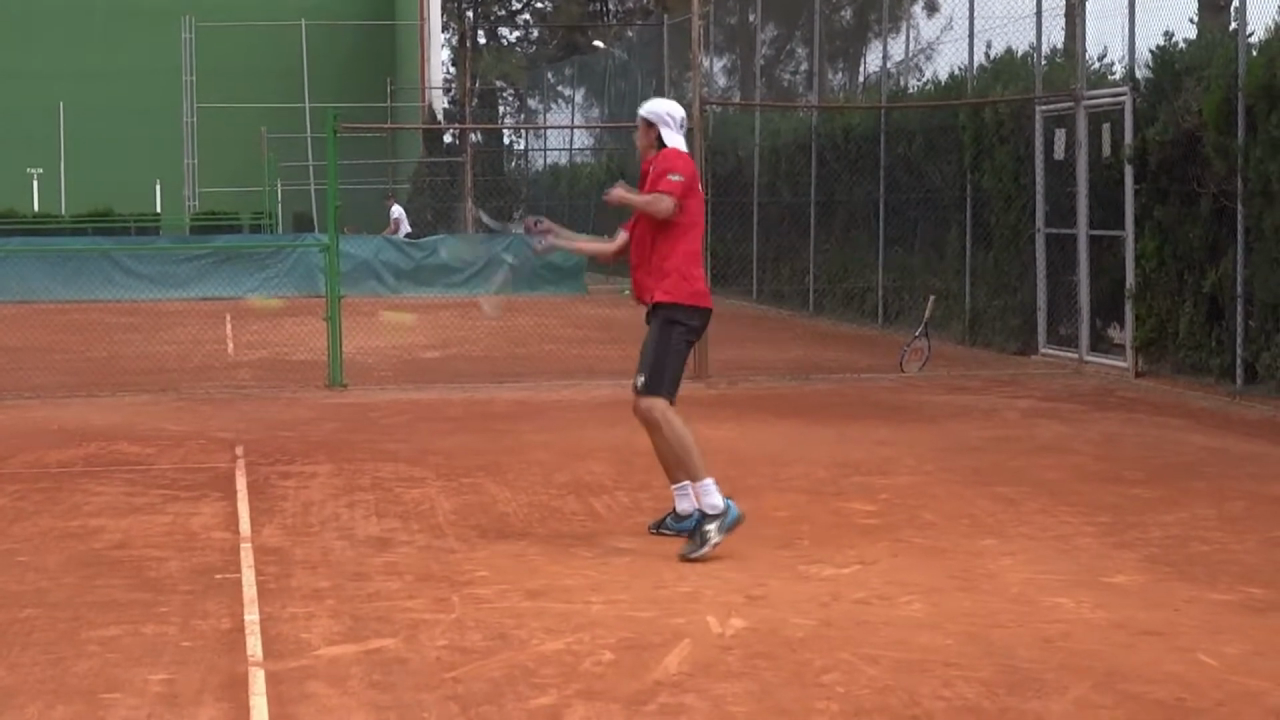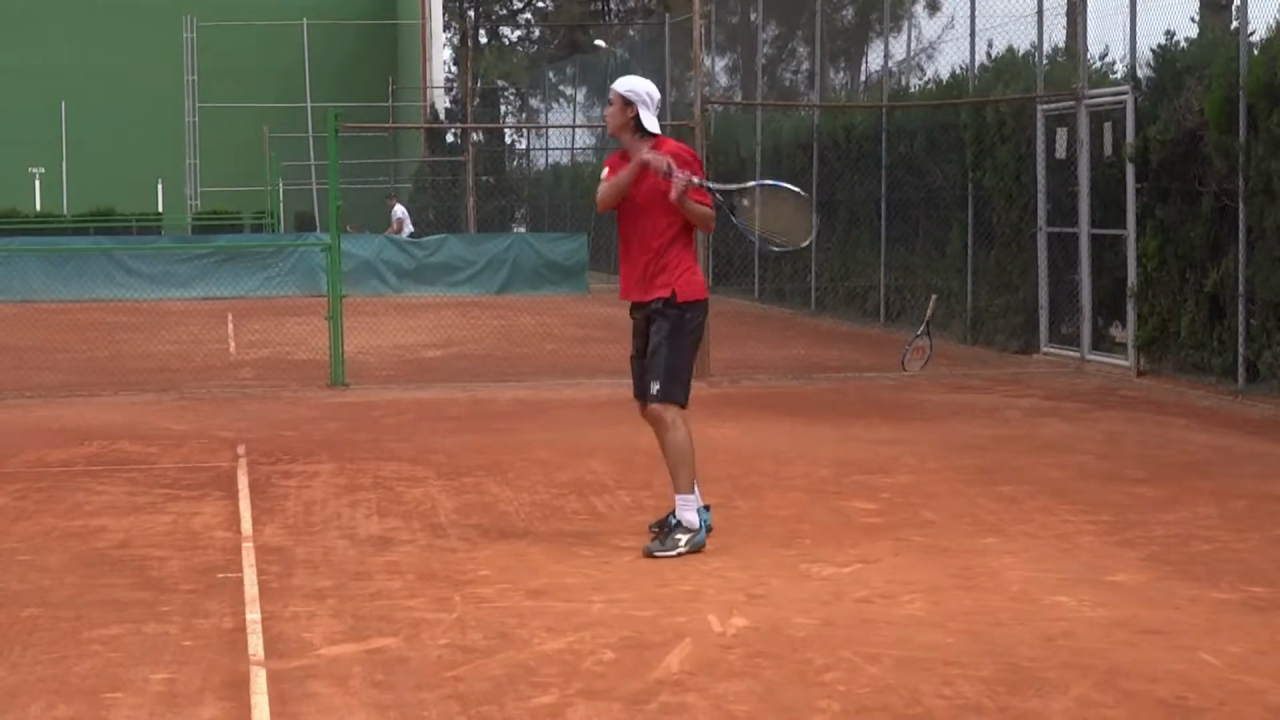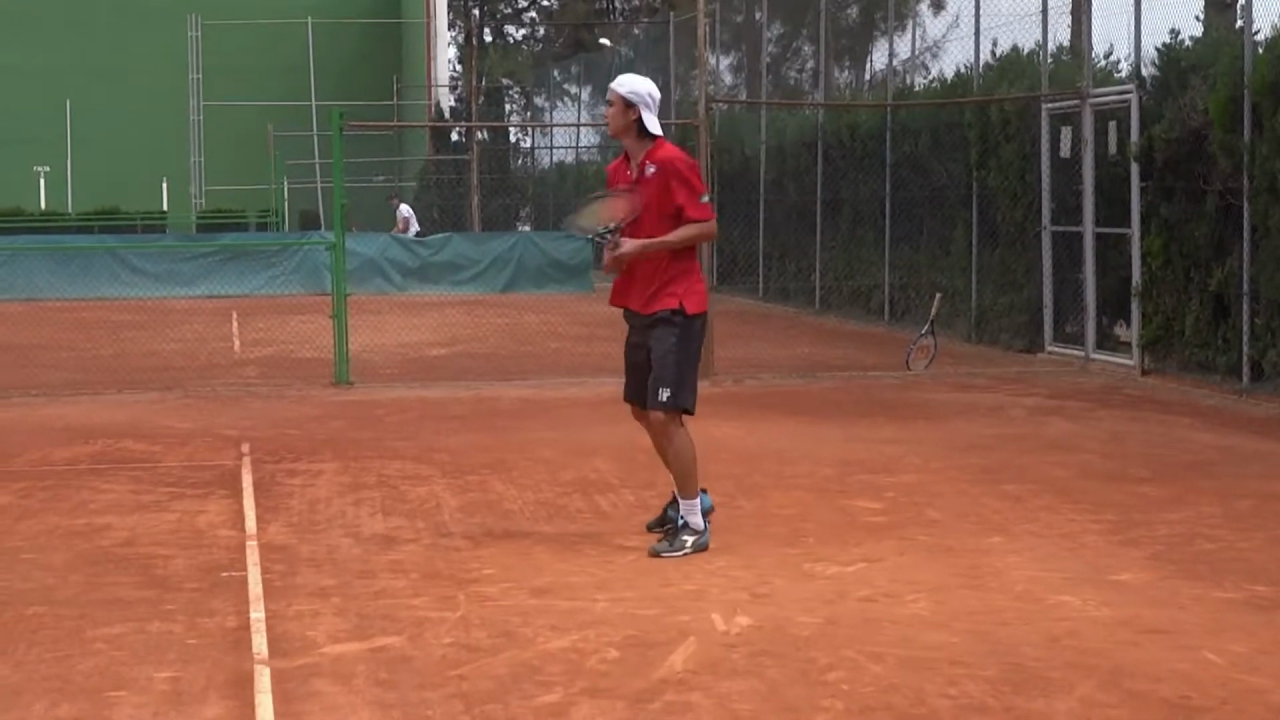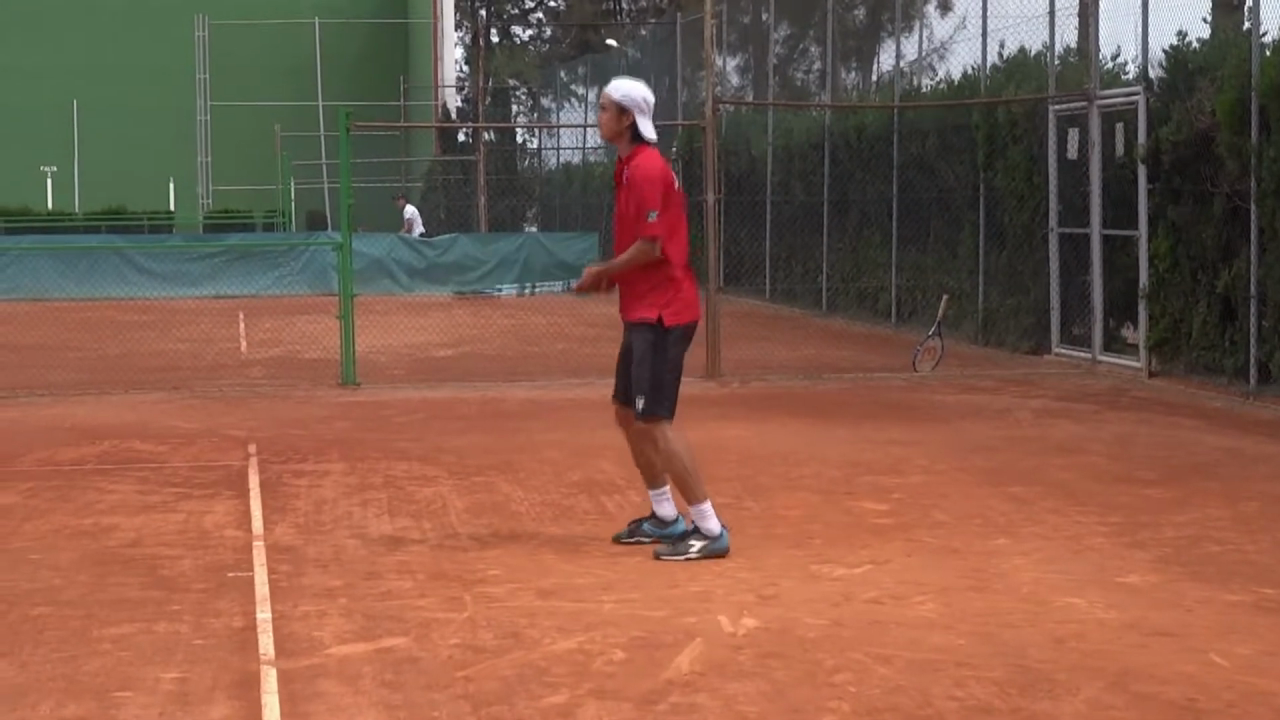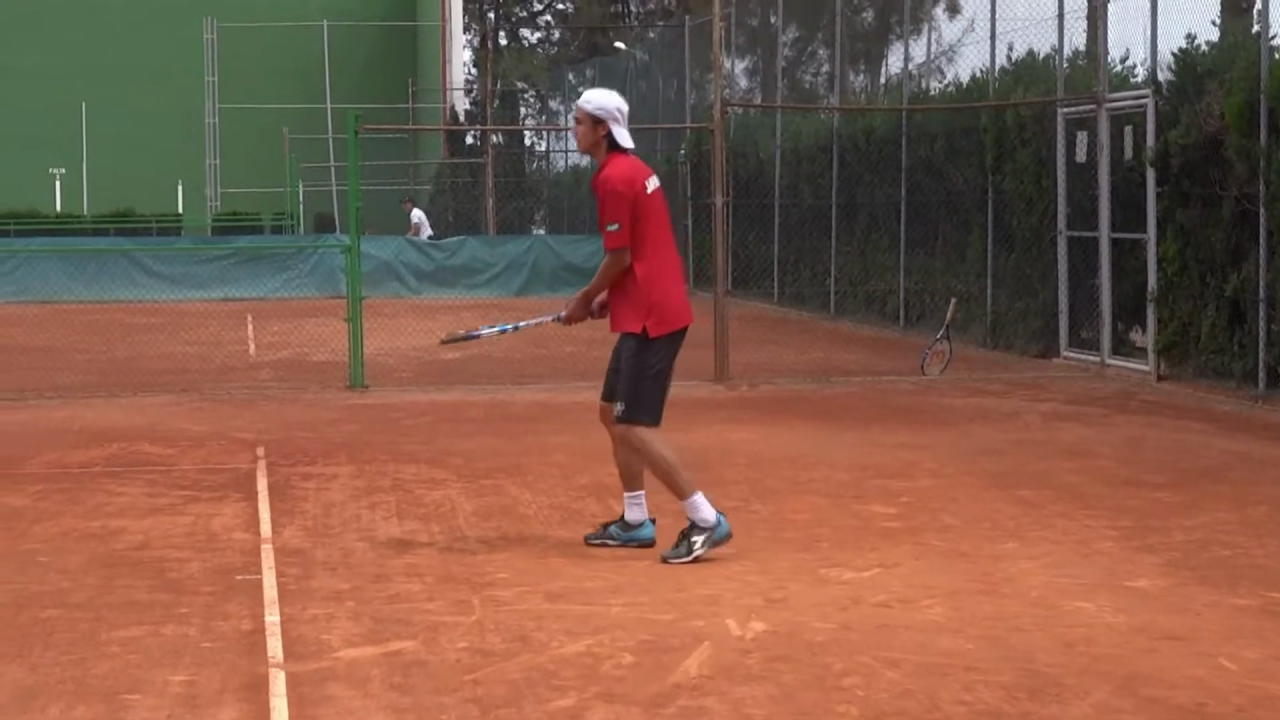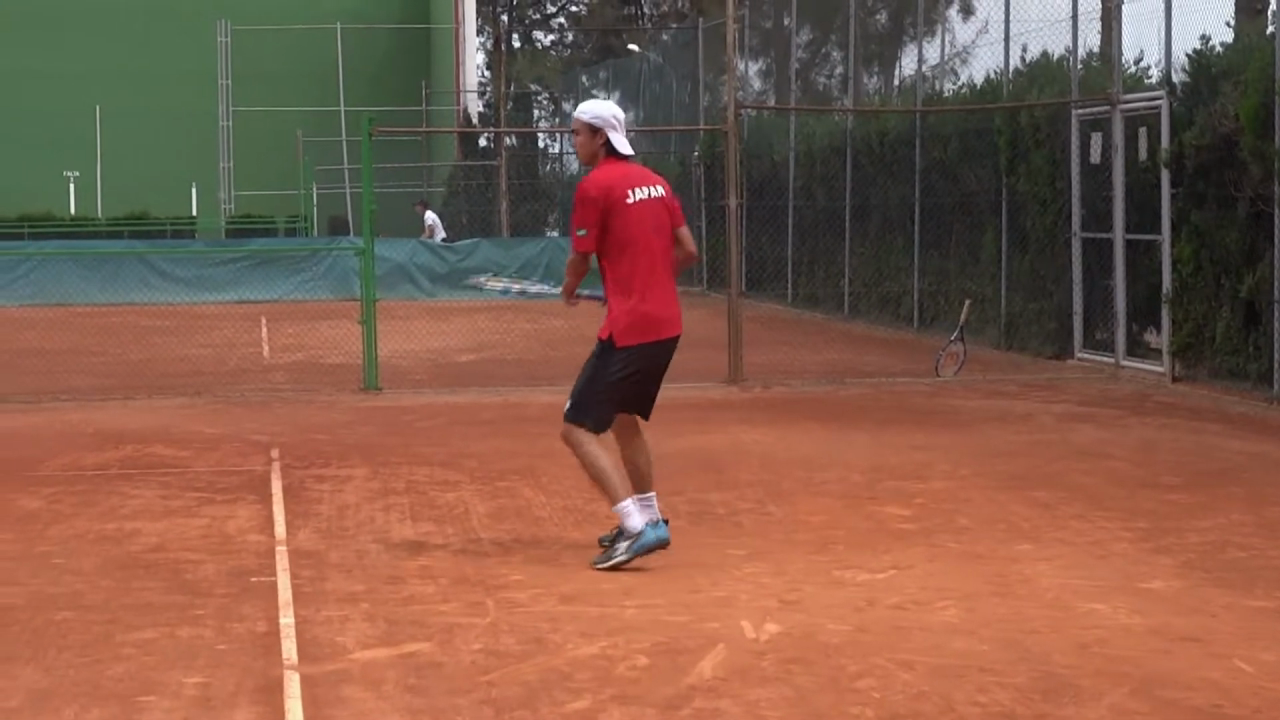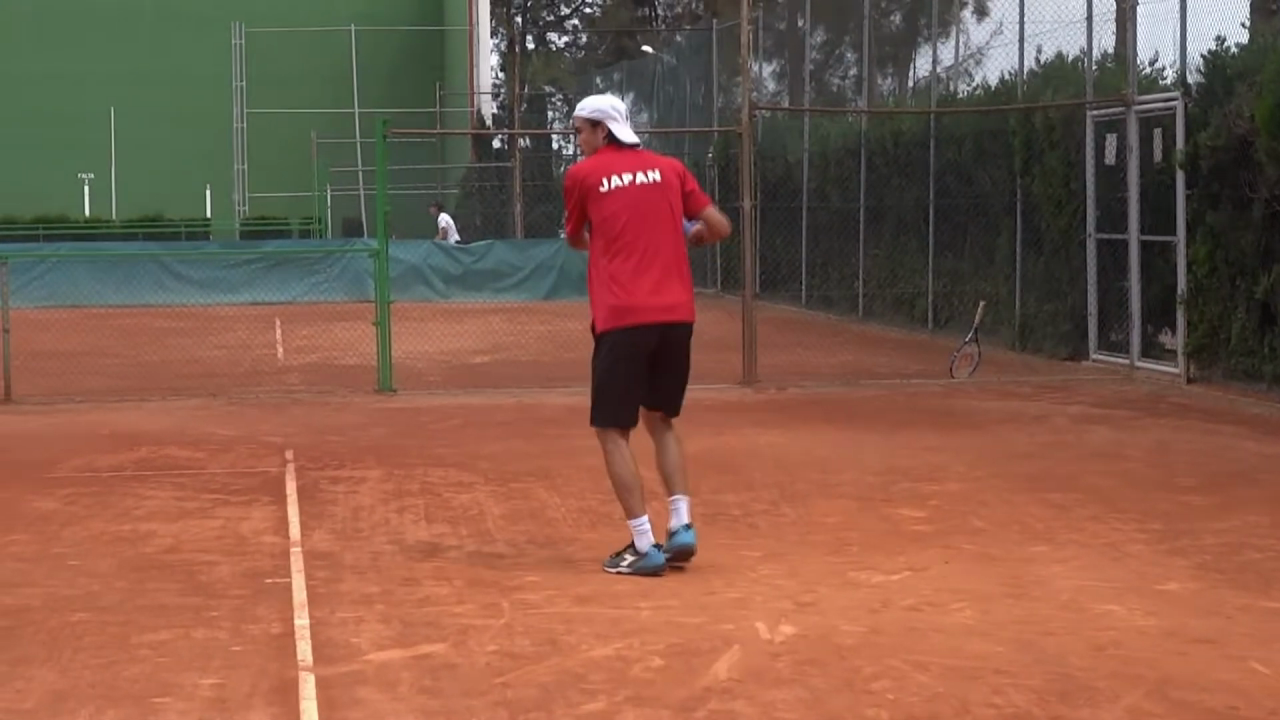
dt=0.3s
person 1, frame 1
left shoulder: (672, 160)
right shoulder: (658, 171)
left elbow: (664, 208)
right elbow: (618, 248)
left wrist: (622, 198)
right wrist: (562, 238)
left hip: (677, 302)
right hip: (668, 304)
left knee: (653, 405)
right knee: (648, 408)
left ankle: (715, 506)
right ankle: (688, 507)
person 1, frame 2
left shoulder: (677, 154)
right shoulder: (618, 163)
left elbow: (708, 221)
right elbow: (604, 201)
left wrist: (682, 197)
right wrist: (640, 164)
left hip: (677, 298)
right hip: (645, 299)
left knee: (664, 409)
right knee: (653, 409)
left ankle: (689, 524)
right ankle: (691, 507)
person 1, frame 3
left shoulder: (672, 161)
right shoulder: (617, 170)
left elbow: (705, 228)
left wrist: (644, 246)
right wrist: (617, 254)
left hip: (676, 306)
right hip: (640, 307)
left knee: (666, 415)
right knee: (643, 410)
left ankle: (694, 524)
right ankle: (687, 498)
person 1, frame 4
left shoulder: (644, 170)
right shoulder: (633, 166)
left elbow: (652, 248)
left wrist: (600, 274)
right wrist: (610, 275)
left hip: (662, 313)
right hip: (644, 311)
left knee: (653, 424)
right knee: (627, 416)
left ankle: (709, 529)
right ankle: (665, 517)
person 1, frame 5
left shoulder: (612, 178)
right shoulder: (635, 170)
left elbow: (618, 258)
left wrist: (584, 299)
right wrist: (608, 298)
left hip: (648, 319)
right hip: (655, 312)
left knee: (634, 427)
right knee: (619, 416)
left ankle: (706, 519)
right ankle: (635, 521)
person 1, frame 6
left shoulder: (594, 186)
right shoulder: (654, 180)
left elbow: (579, 260)
right elbow: (688, 251)
left wrist: (569, 289)
left hip: (629, 327)
right hip: (664, 323)
left knee: (578, 429)
right knee: (622, 418)
left ankle: (638, 526)
right ankle: (646, 520)
person 1, frame 7
left shoulder: (581, 175)
right shoulder: (669, 169)
left elbow: (575, 238)
right elbow: (719, 227)
left hip: (622, 318)
right hip: (676, 314)
left knee: (612, 433)
right knee: (662, 419)
left ankle: (643, 546)
right ankle: (680, 527)
